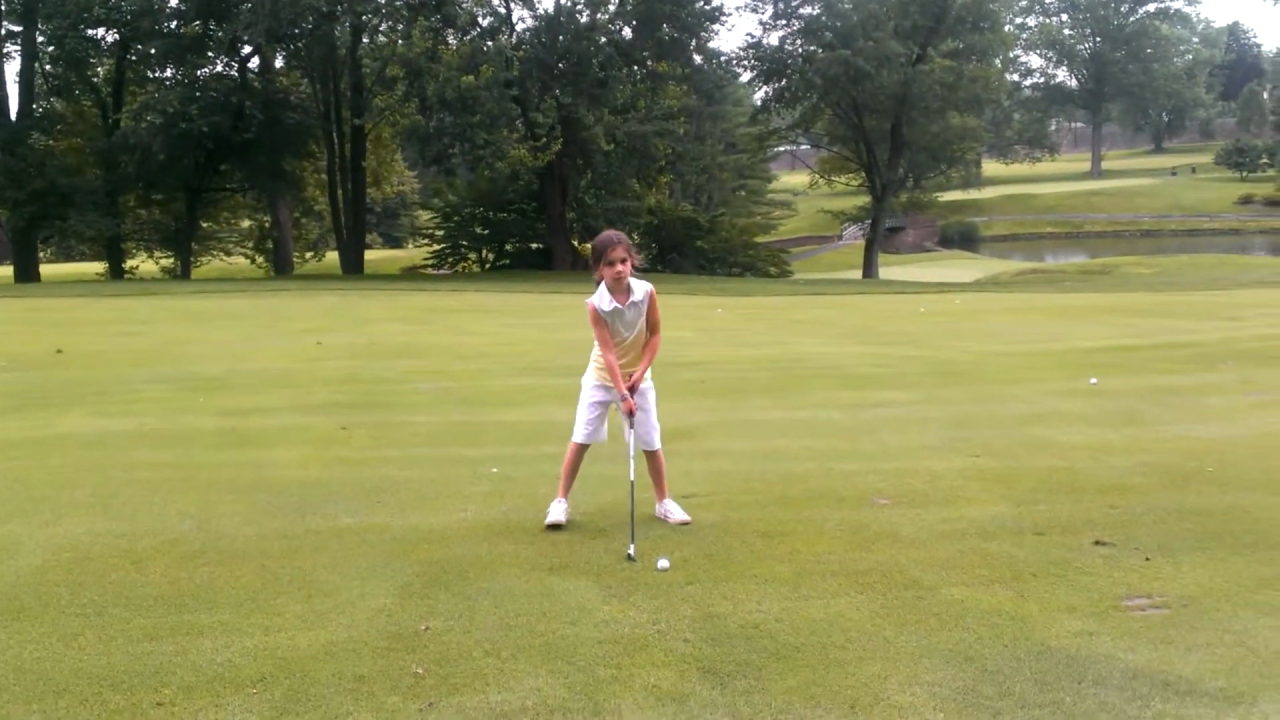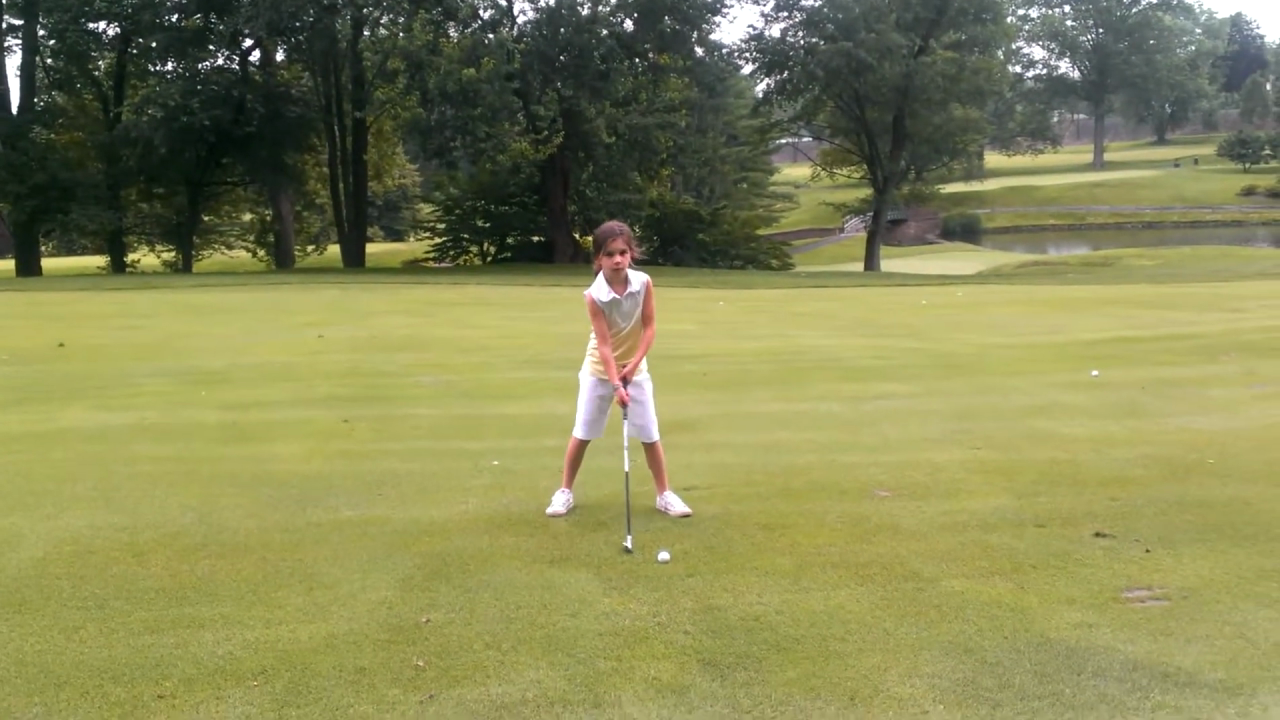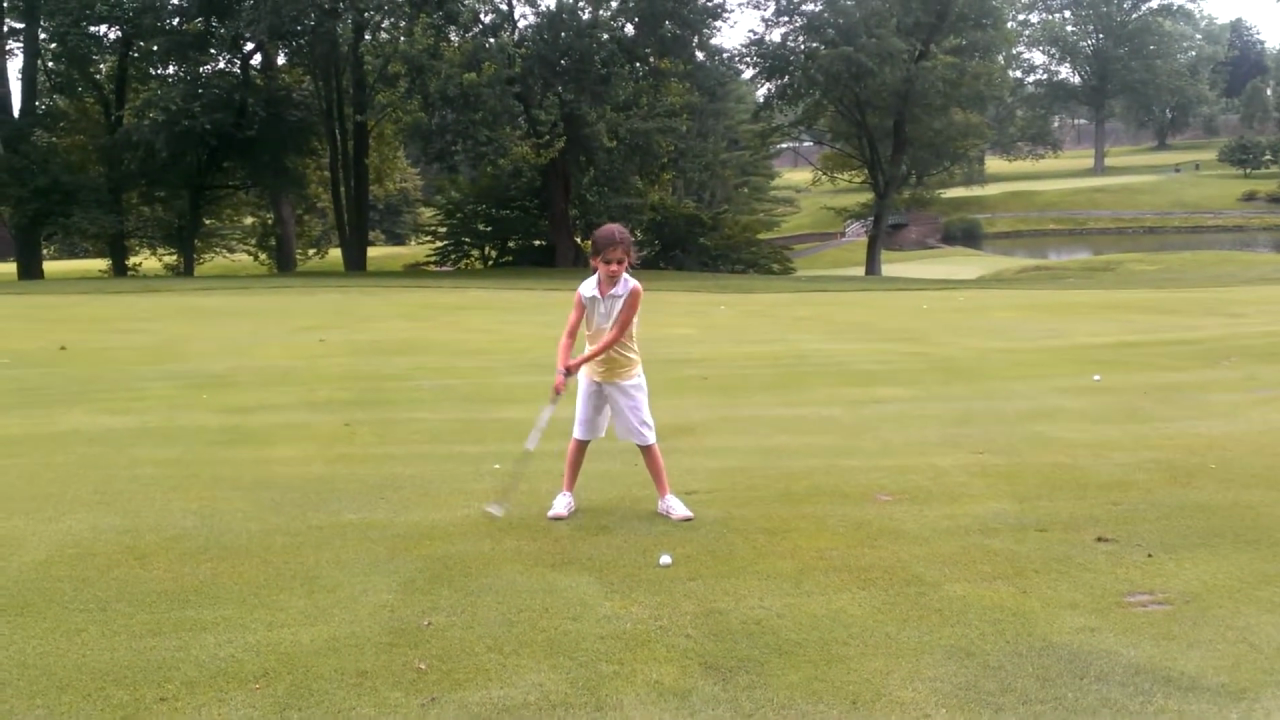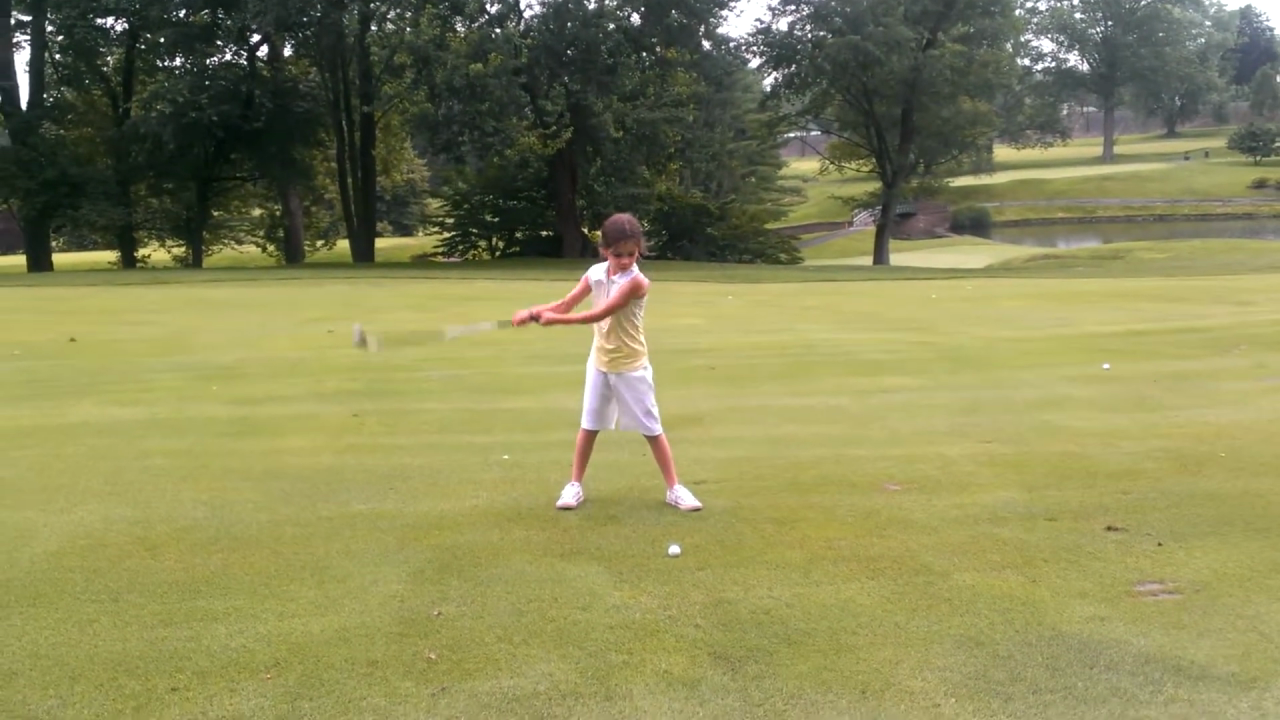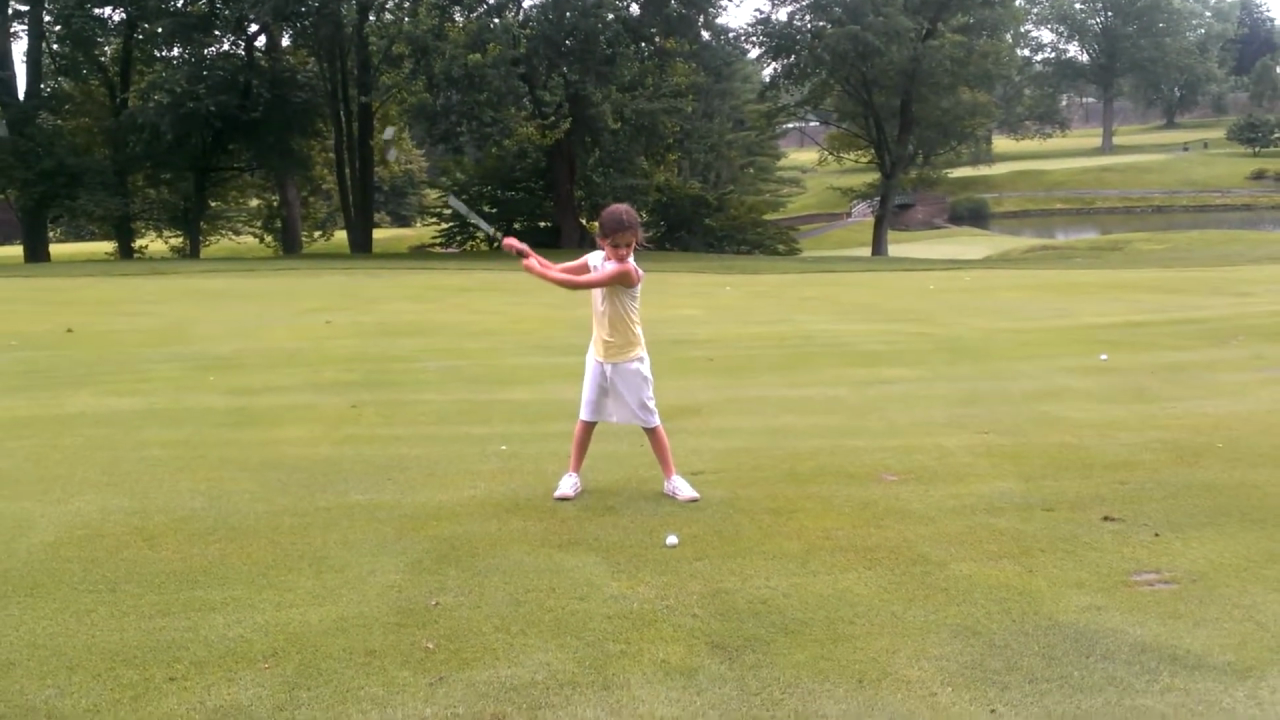
dt=0.2s
person 1, frame 1
left shoulder: (646, 292)
right shoulder: (595, 305)
left elbow: (654, 335)
right elbow: (608, 351)
left wrist: (640, 373)
right wrist: (622, 393)
left hip: (637, 378)
right hip: (601, 378)
left knee: (651, 443)
right knee: (580, 439)
left ankle: (664, 502)
right ankle: (560, 501)
person 1, frame 2
left shoulder: (643, 283)
right shoulder: (594, 294)
left elbow: (648, 327)
right elbow: (601, 343)
left wrist: (634, 363)
right wrist: (614, 383)
left hip: (634, 370)
right hip: (601, 371)
left knee: (649, 435)
right knee: (581, 433)
left ankle: (664, 494)
right ankle: (565, 491)
person 1, frame 3
left shoulder: (632, 290)
right shoulder: (585, 291)
left elbow: (615, 335)
right elbow: (569, 334)
left wrist: (579, 360)
right wrist: (561, 368)
left hip: (626, 375)
right hip: (592, 374)
left knee: (645, 437)
right knee: (580, 435)
left ankle: (665, 498)
right ankle: (566, 494)
person 1, frame 4
left shoulder: (637, 282)
right shoulder: (596, 273)
left elbow: (598, 314)
right elbow: (567, 302)
left wrist: (555, 318)
right wrist: (536, 312)
left hip: (631, 366)
right hip: (600, 362)
left knee: (651, 428)
right knee: (589, 426)
left ankle: (674, 488)
right ankle: (575, 484)
person 1, frame 5
left shoulder: (627, 271)
right shoulder: (595, 259)
left elbow: (576, 283)
right elbow: (558, 270)
left wrist: (536, 269)
right wrist: (529, 253)
left hip: (628, 357)
right hip: (599, 354)
left knee: (649, 419)
right knee: (587, 416)
left ankle: (671, 478)
right ankle: (572, 475)
